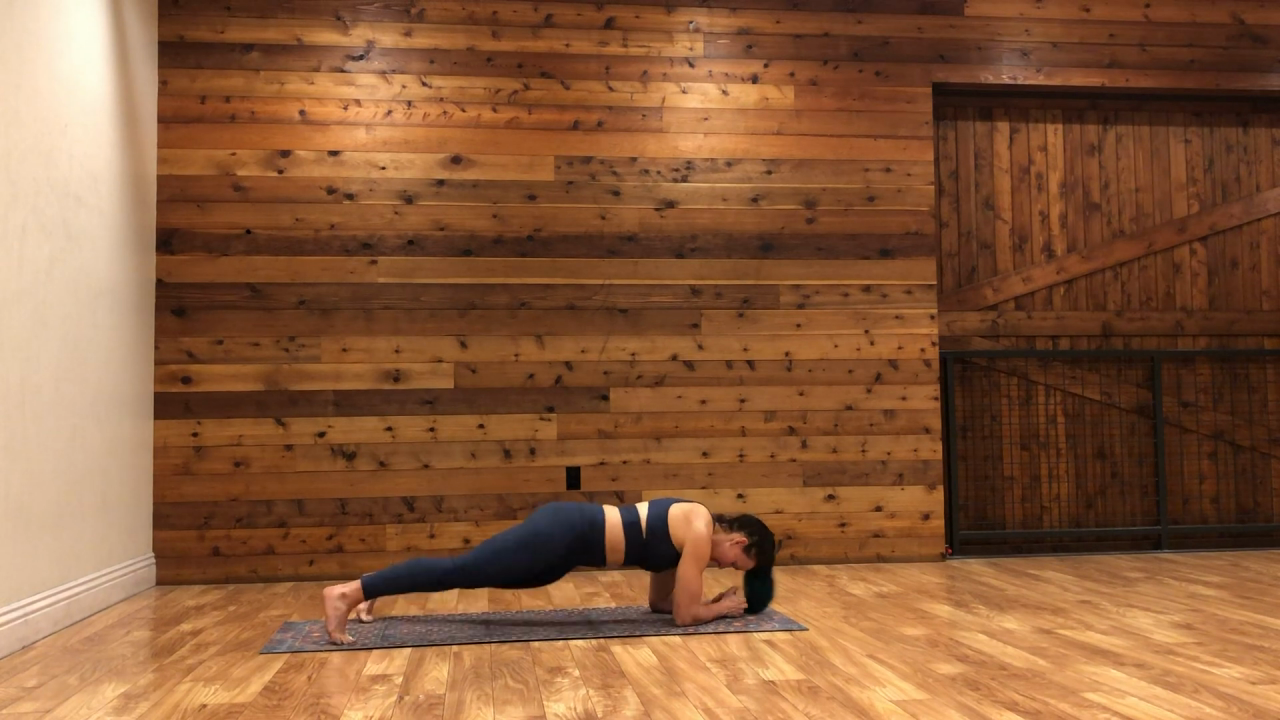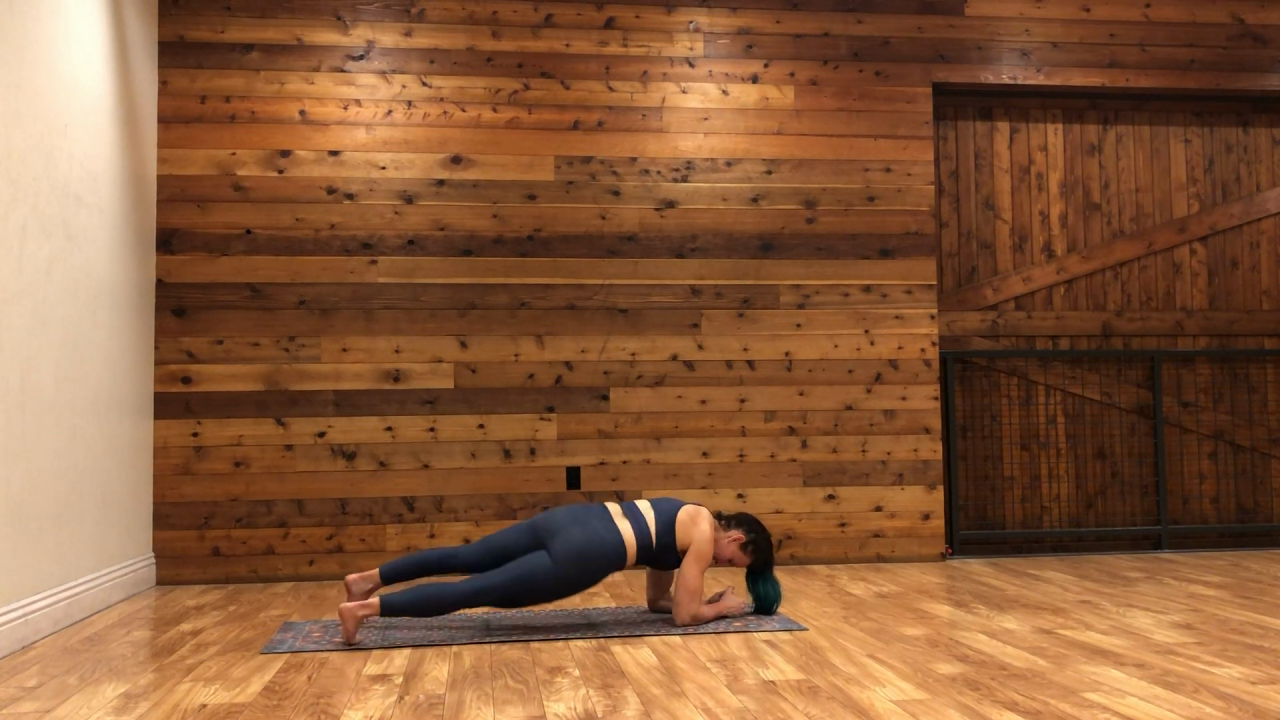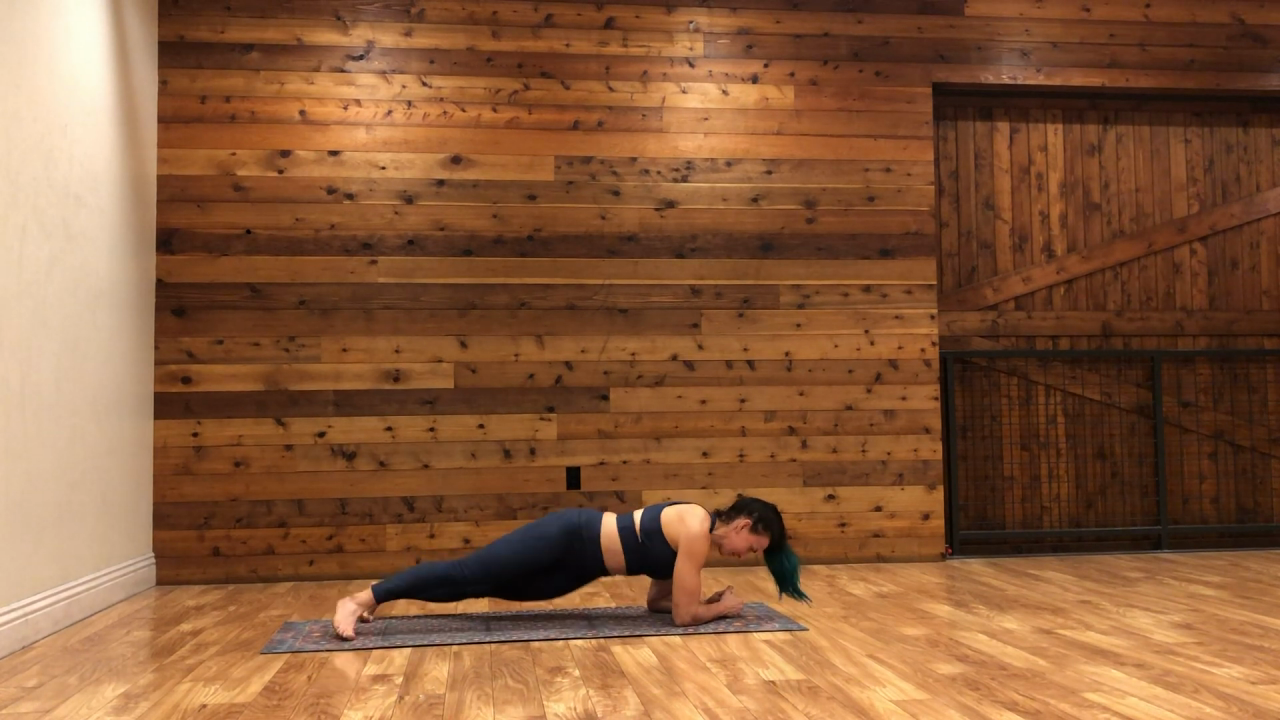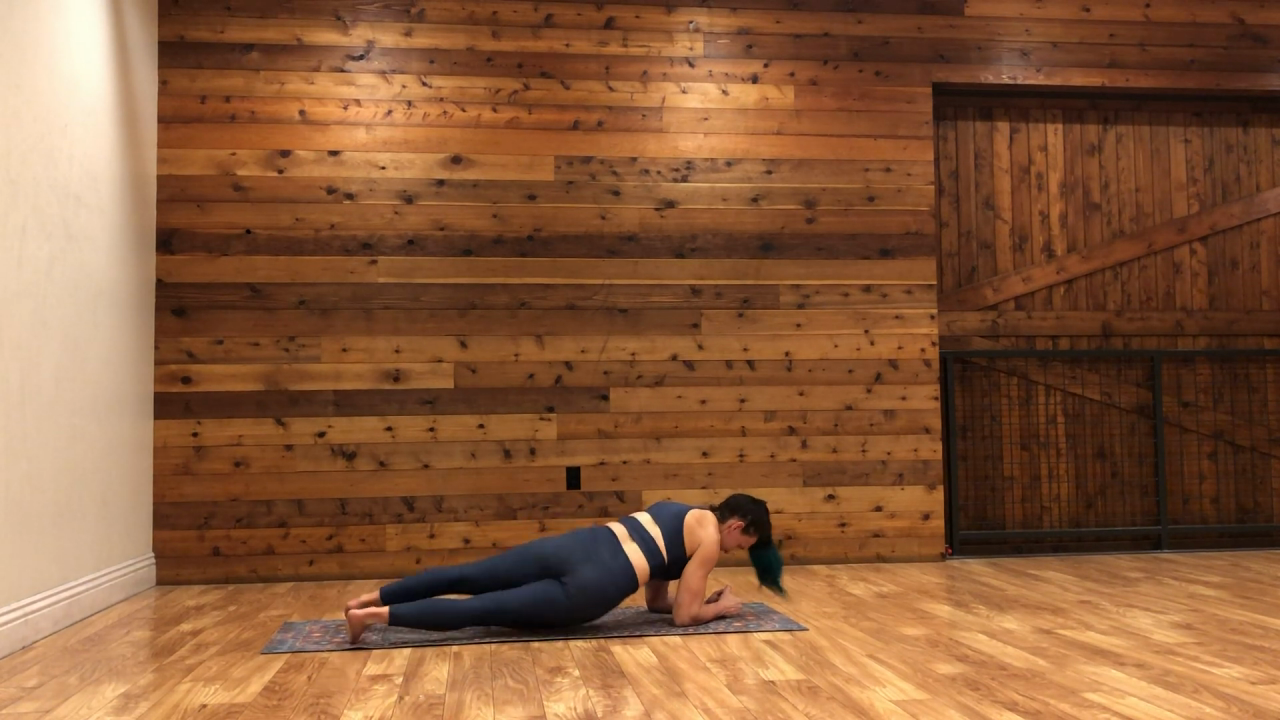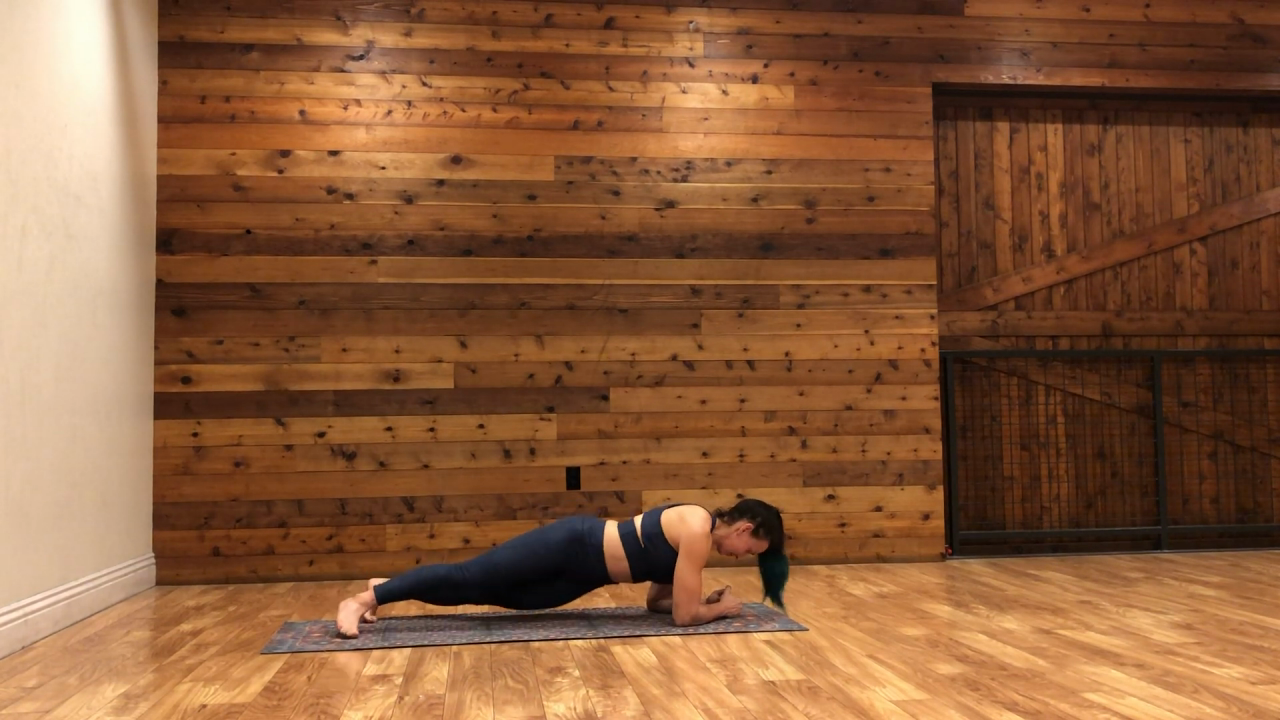
dt=1s
person 1, frame 1
left shoulder: (686, 525)
right shoulder: (700, 533)
left elbow: (660, 602)
right elbow: (684, 615)
left wrist: (708, 601)
right wrist: (722, 607)
left hip: (568, 523)
right hip: (566, 530)
left knee: (468, 568)
right knee: (460, 570)
left ankle: (370, 583)
right ankle: (346, 592)
person 1, frame 2
left shoulder: (686, 520)
right shoulder: (704, 534)
left elbow: (657, 599)
right elbow: (683, 614)
left wrist: (706, 600)
right wrist: (723, 607)
left hip: (567, 520)
right hip: (581, 552)
left knee: (463, 558)
right knee: (475, 591)
left ankle: (368, 579)
right ankle: (364, 608)
person 1, frame 3
left shoulder: (691, 529)
right shoulder: (695, 530)
left elbow: (659, 601)
right elbow: (684, 614)
left wrist: (708, 599)
right wrist: (722, 607)
left hip: (581, 561)
right hip: (568, 536)
left knee: (482, 586)
right knee: (466, 573)
left ankle: (378, 595)
right ankle: (361, 598)
person 1, frame 4
left shoulder: (681, 514)
right shoulder: (709, 535)
left elbow: (656, 598)
right elbow: (683, 615)
left wrist: (703, 599)
right wrist: (720, 607)
left hip: (571, 546)
right hip: (589, 587)
left knee: (466, 579)
right knee: (478, 609)
left ankle: (372, 599)
right ankle: (373, 615)
person 1, frame 5
left shoulder: (694, 529)
right shoulder: (696, 531)
left elbow: (658, 600)
right elbow: (684, 615)
left wrist: (703, 599)
right wrist: (721, 608)
left hip: (580, 574)
right hip: (568, 546)
left knee: (485, 595)
right knee: (467, 577)
left ankle: (383, 588)
right ankle: (368, 596)
